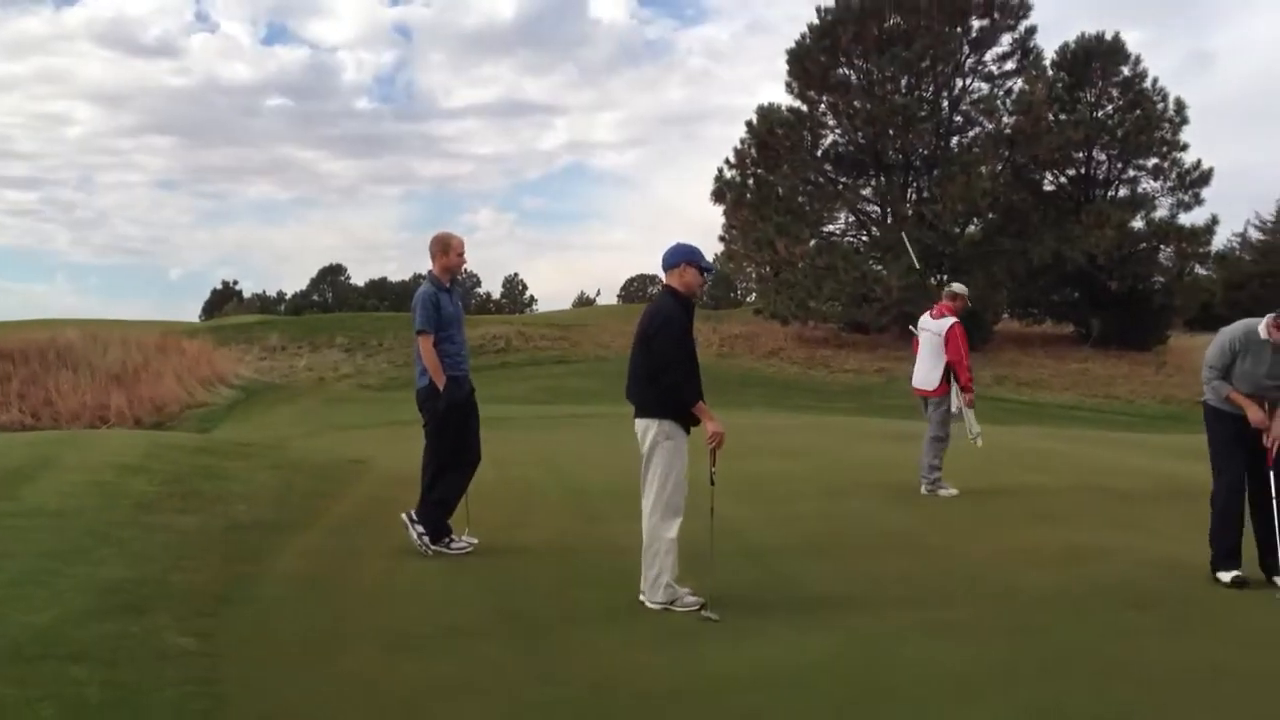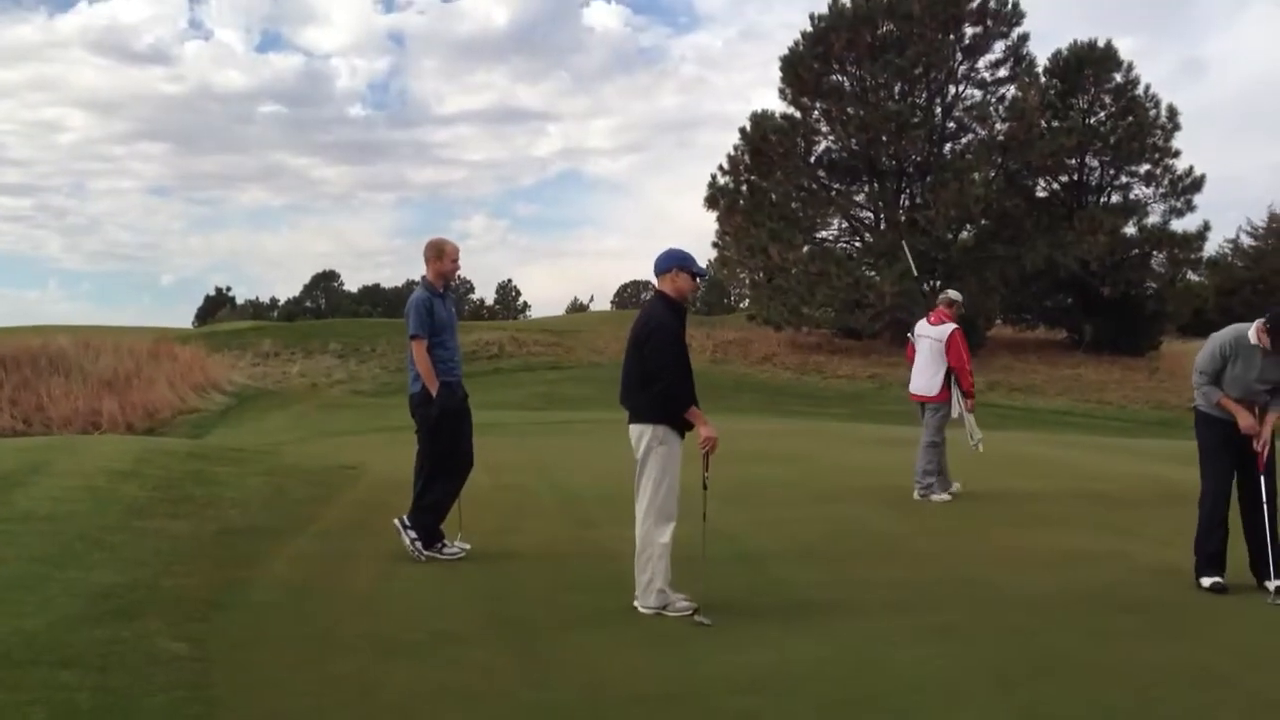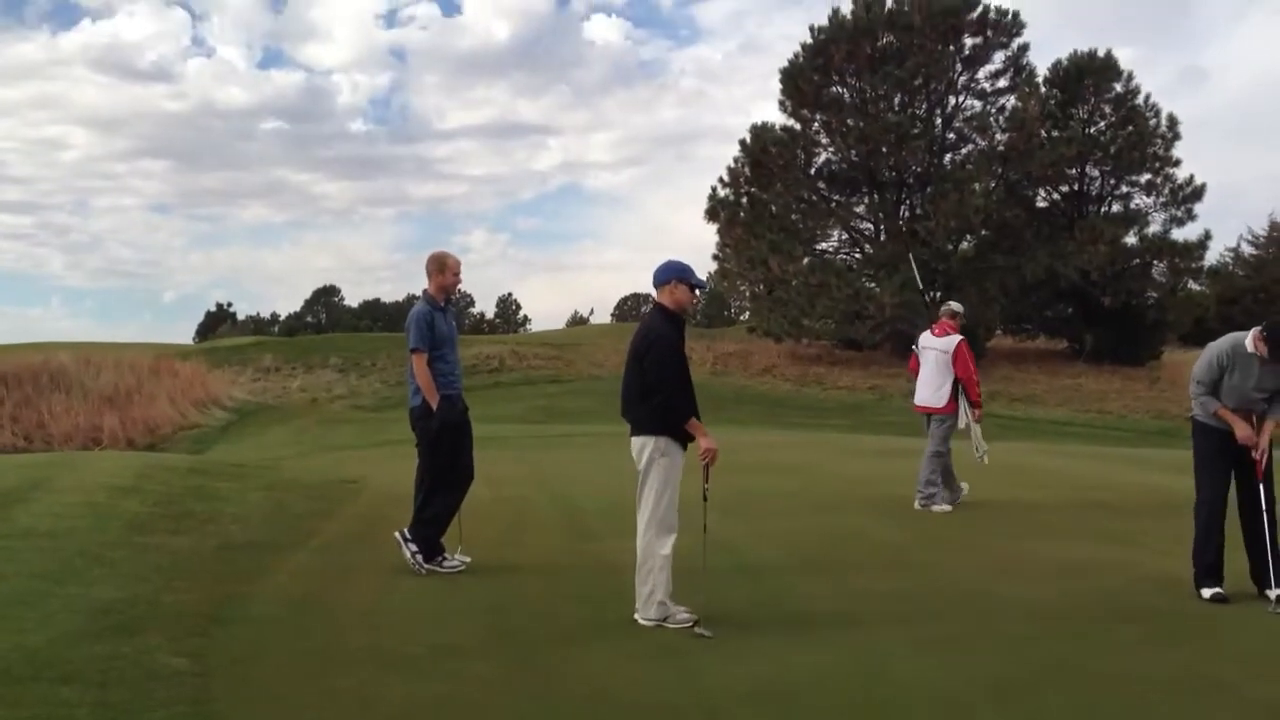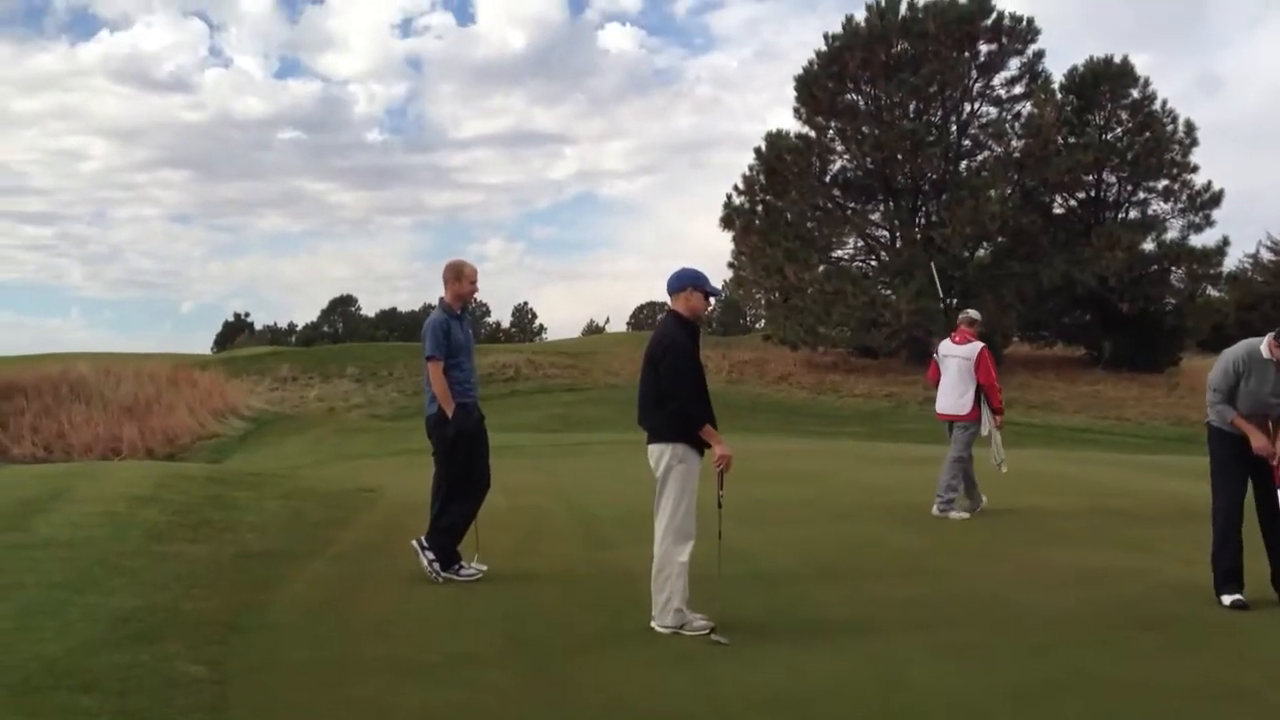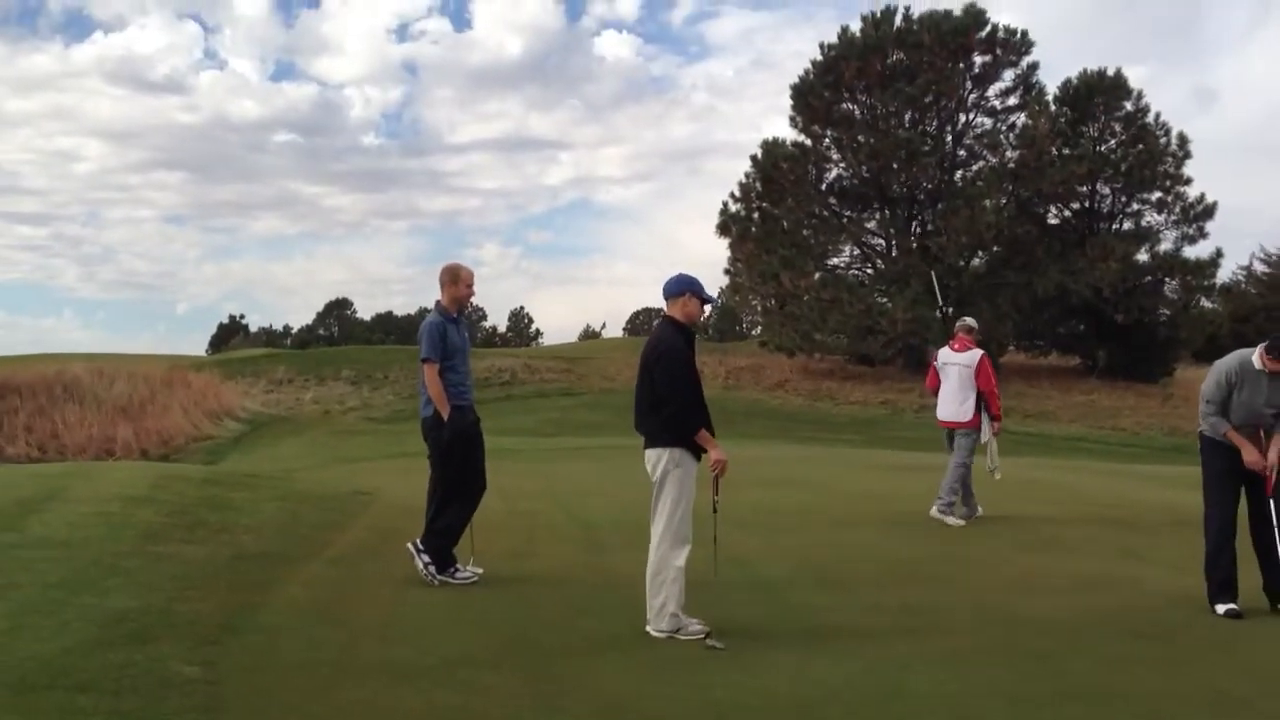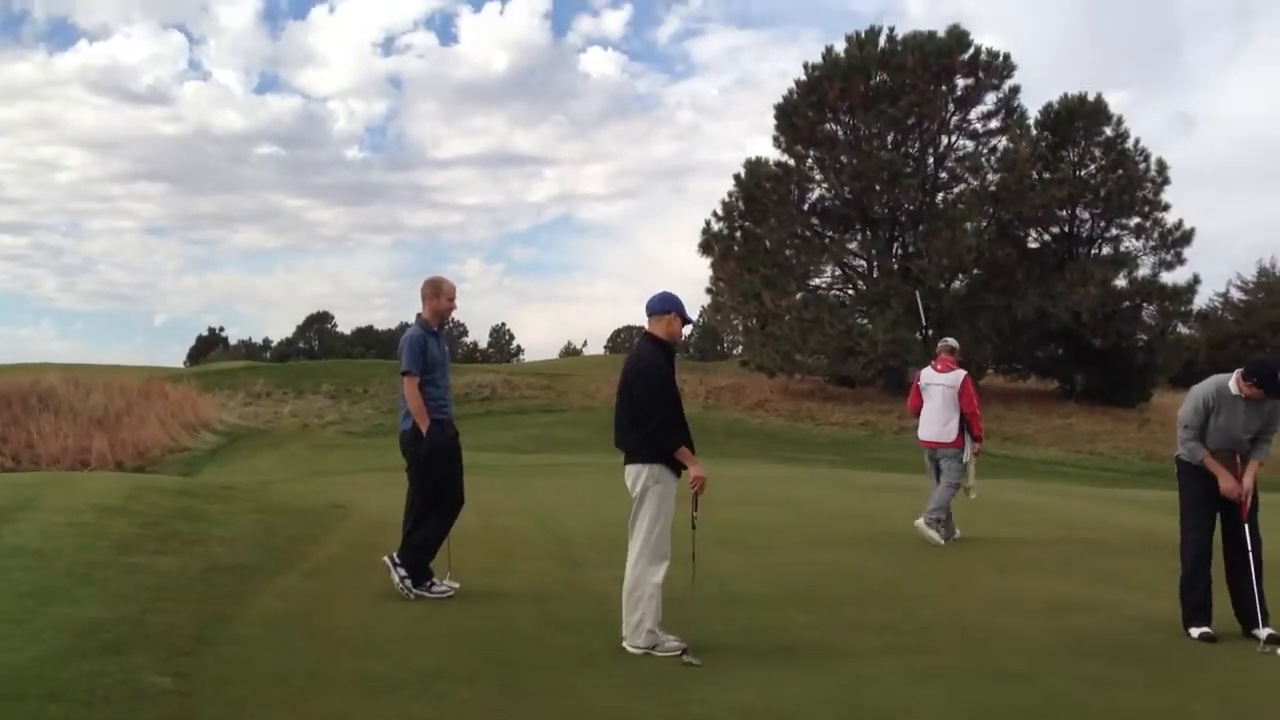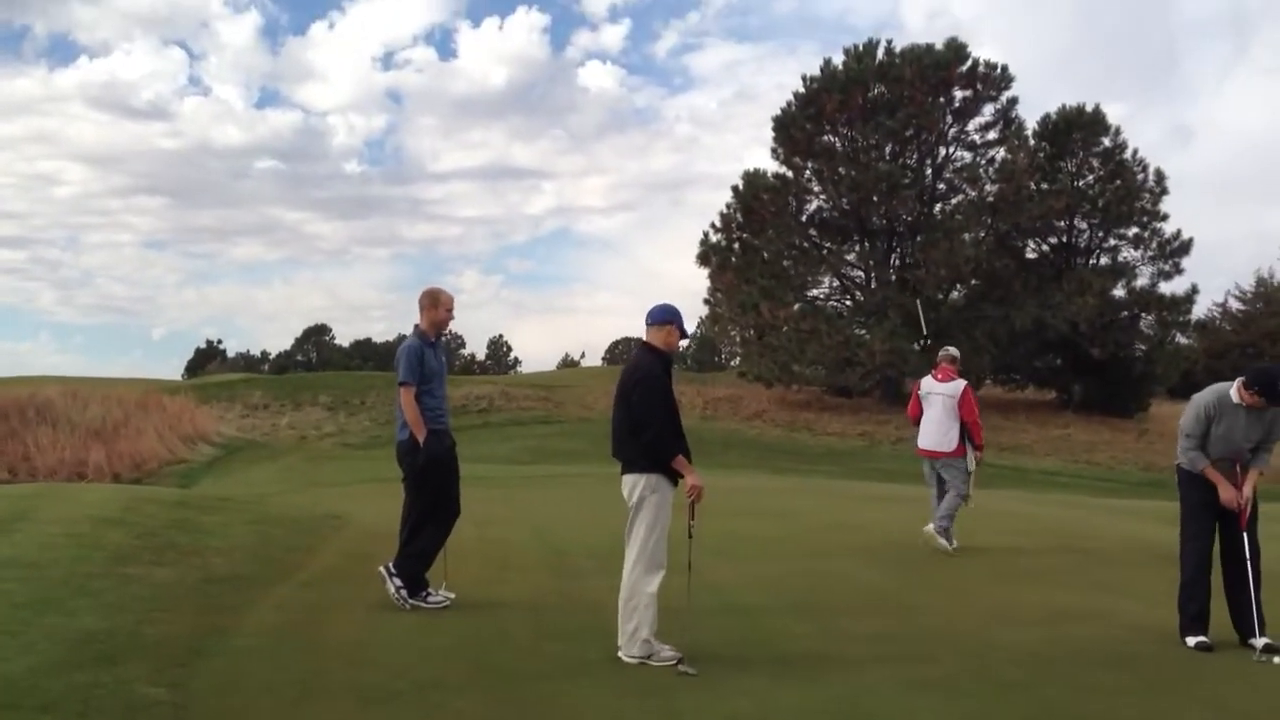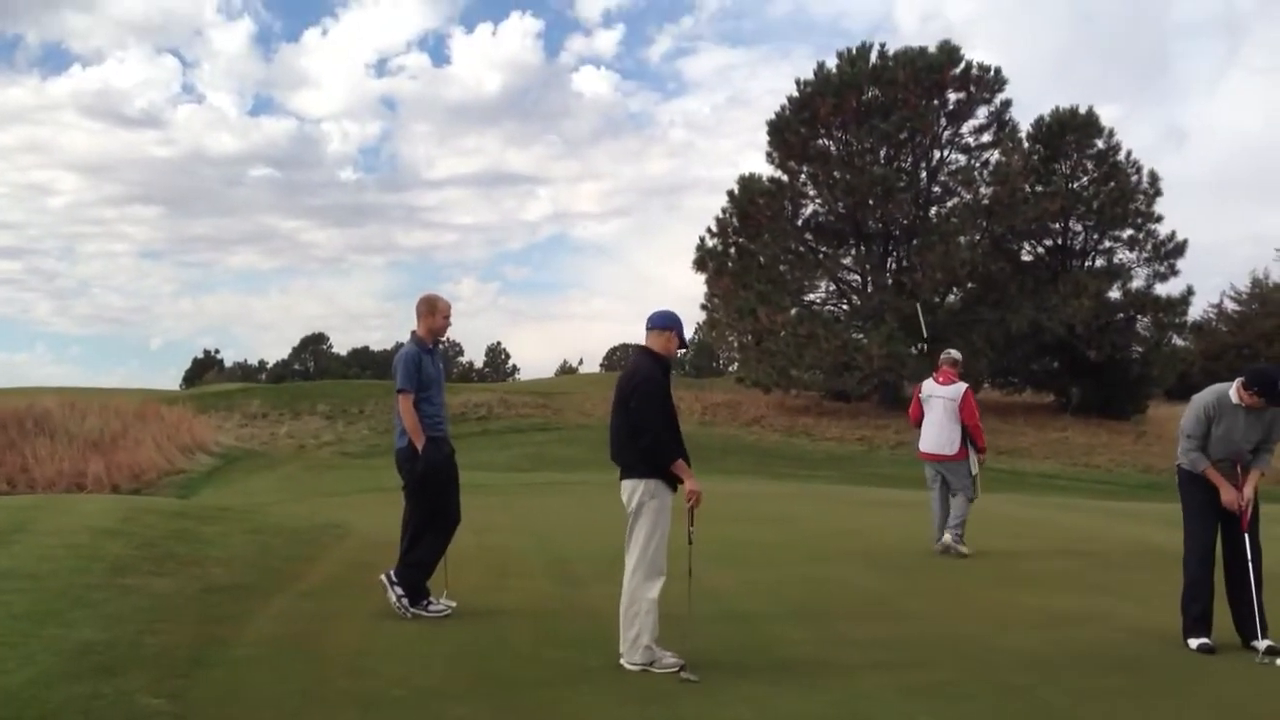
dt=0.1s
person 1, frame 1
left shoulder: (665, 309)
right shoulder: (670, 314)
right elbow: (675, 377)
left wrist: (700, 416)
right wrist: (708, 418)
left hip: (660, 417)
right hip: (663, 420)
left knee: (661, 505)
right knee: (663, 507)
left ankle: (657, 584)
right ankle: (660, 591)
person 1, frame 2
left shoulder: (657, 314)
right shoulder: (661, 320)
right elbow: (668, 382)
left wrist: (693, 420)
right wrist: (701, 422)
left hip: (654, 422)
right hip: (657, 425)
left knee: (655, 510)
right knee: (656, 512)
left ankle: (652, 589)
right ankle: (653, 596)
person 1, frame 3
left shoulder: (657, 327)
right shoulder: (661, 332)
right elbow: (668, 394)
left wrist: (693, 432)
right wrist: (701, 433)
left hip: (656, 434)
right hip: (658, 437)
left knee: (655, 521)
right knee: (657, 523)
left ankle: (652, 602)
right ankle: (653, 608)
person 1, frame 4
left shoulder: (672, 334)
right shoulder: (675, 339)
right elbow: (683, 401)
left wrist: (708, 439)
right wrist: (716, 440)
left hip: (672, 441)
right hip: (676, 444)
left knee: (673, 529)
right knee: (674, 530)
left ankle: (669, 609)
right ankle: (670, 616)
person 1, frame 5
left shoulder: (667, 339)
right shoulder: (671, 344)
right elbow: (678, 406)
left wrist: (703, 443)
right wrist: (711, 444)
left hip: (669, 446)
right hip: (673, 448)
left knee: (667, 533)
right knee: (670, 535)
left ankle: (664, 613)
right ankle: (665, 620)
person 1, frame 6
left shoulder: (647, 356)
right shoulder: (651, 361)
right elbow: (658, 422)
left wrist: (683, 460)
right wrist: (690, 461)
left hip: (648, 462)
right hip: (653, 465)
left knee: (646, 550)
right knee: (648, 552)
left ankle: (641, 630)
right ankle: (641, 636)
person 1, frame 7
left shoulder: (642, 365)
right shoulder: (649, 370)
right elbow: (655, 431)
left wrist: (680, 468)
right wrist: (687, 470)
left hip: (644, 471)
right hip: (650, 474)
left knee: (642, 559)
right knee: (644, 561)
left ankle: (636, 639)
right ankle: (636, 645)
person 1, frame 8
left shoulder: (639, 369)
right shoulder: (648, 374)
right elbow: (654, 436)
left wrist: (679, 473)
right wrist: (686, 474)
left hip: (642, 476)
right hip: (649, 479)
left knee: (643, 565)
right knee: (645, 567)
left ankle: (638, 646)
right ankle: (638, 652)
person 2, frame 1
left shoulder: (454, 292)
right shoulder: (427, 295)
right elbow: (426, 347)
right wrist: (444, 389)
left hip: (461, 385)
right hip: (439, 389)
left knee: (468, 457)
right knee: (440, 460)
left ankle: (428, 521)
right ankle: (431, 527)
person 2, frame 2
left shoulder: (447, 297)
right shoulder: (421, 300)
right elbow: (419, 352)
right wrist: (437, 394)
left hip: (454, 391)
right hip: (432, 395)
left knee: (460, 462)
right knee: (433, 465)
left ankle: (421, 526)
right ankle: (422, 531)
person 2, frame 3
left shoulder: (448, 311)
right shoulder: (421, 314)
right elbow: (419, 366)
right wrist: (437, 408)
left hip: (454, 404)
right hip: (432, 408)
left knee: (461, 475)
right knee: (433, 478)
left ankle: (422, 540)
right ankle: (423, 545)
person 2, frame 4
left shoulder: (464, 319)
right shoulder: (438, 322)
right elbow: (436, 374)
right wrist: (453, 415)
left hip: (470, 412)
right hip: (448, 417)
left knee: (477, 483)
right knee: (450, 486)
left ankle: (439, 549)
right ankle: (439, 552)
person 2, frame 5
left shoulder: (460, 322)
right shoulder: (434, 325)
right elbow: (431, 376)
right wrist: (448, 418)
left hip: (465, 414)
right hip: (444, 419)
left knee: (473, 486)
right knee: (446, 489)
left ankle: (434, 551)
right ankle: (435, 556)
person 2, frame 6
left shoulder: (440, 336)
right shoulder: (414, 338)
right elbow: (411, 389)
right wrist: (427, 431)
left hip: (444, 428)
right hip: (423, 432)
left knee: (451, 500)
right knee: (424, 502)
left ankle: (411, 565)
right ankle: (410, 568)
person 2, frame 7
left shoulder: (437, 347)
right shoulder: (412, 348)
right elbow: (407, 399)
right wrist: (424, 442)
left hip: (441, 438)
right hip: (419, 442)
left knee: (447, 510)
right knee: (420, 513)
left ankle: (409, 577)
right ankle: (406, 578)
person 2, frame 8
left shoulder: (434, 353)
right shoulder: (409, 355)
right elbow: (406, 406)
right wrist: (423, 449)
left hip: (440, 446)
right hip: (419, 450)
left knee: (447, 518)
right knee: (421, 521)
left ankle: (407, 584)
right ankle: (407, 587)
person 3, frame 1
right shoulder: (1237, 335)
right elbow: (1211, 377)
right wrist: (1248, 406)
right hip: (1224, 413)
right knee: (1229, 486)
right ankle: (1225, 563)
person 3, frame 2
right shoulder: (1227, 340)
right elbow: (1201, 382)
right wrist: (1239, 412)
left hip: (1256, 422)
right hip: (1215, 419)
right knee: (1216, 491)
right ankle: (1208, 569)
person 3, frame 3
right shoulder: (1223, 349)
right elbow: (1199, 393)
right wrist: (1236, 423)
left hip: (1253, 431)
right hip: (1212, 428)
right knee: (1212, 503)
right ankle: (1208, 580)
person 3, frame 4
right shoulder: (1239, 355)
right elbow: (1216, 402)
right wrist: (1252, 432)
right hip: (1227, 434)
right knee: (1228, 509)
right ankle: (1227, 586)
person 3, frame 5
right shoulder: (1230, 367)
right elbow: (1209, 413)
right wrist: (1244, 446)
right hip: (1220, 444)
right knee: (1221, 518)
right ankle: (1221, 596)
person 3, frame 6
right shoulder: (1207, 391)
right elbow: (1187, 439)
left wrist: (1250, 473)
right wrist: (1221, 474)
left hip: (1241, 472)
right hip: (1198, 468)
left knee: (1247, 544)
right knee: (1198, 542)
left ankle: (1255, 620)
right ankle: (1196, 619)
person 3, frame 7
right shoulder: (1209, 400)
right elbow: (1189, 449)
left wrist: (1249, 483)
right wrist: (1221, 484)
left hip: (1240, 480)
right hip: (1198, 476)
left knee: (1245, 552)
right knee: (1197, 550)
left ankle: (1251, 630)
right ankle: (1193, 628)
person 3, frame 8
right shoulder: (1208, 401)
right elbow: (1189, 450)
left wrist: (1250, 485)
right wrist: (1222, 485)
left hip: (1241, 481)
right hip: (1199, 477)
left knee: (1247, 554)
right knee: (1200, 551)
left ankle: (1254, 632)
right ankle: (1196, 630)
person 4, frame 1
left shoulder: (924, 318)
right shoulder: (952, 324)
right elbow: (960, 360)
right wrist: (967, 389)
left hip: (921, 383)
right hip: (939, 386)
left knee: (937, 431)
right knee: (937, 434)
left ankle: (930, 476)
right ankle: (931, 482)
person 4, frame 2
left shoulder: (920, 325)
right shoulder: (952, 330)
left elbow: (911, 356)
right elbow: (962, 365)
right wrist: (969, 395)
left hip: (918, 389)
right hip: (938, 392)
left knee: (934, 437)
right knee: (932, 439)
left ankle: (943, 482)
right ankle: (924, 487)
person 4, frame 3
left shoulder: (922, 338)
right shoulder: (957, 342)
left elbow: (913, 369)
right elbow: (968, 375)
right wrist: (976, 404)
left hip: (923, 401)
right hip: (945, 404)
left knee: (941, 447)
right knee: (936, 450)
left ankle: (953, 491)
right ankle: (925, 497)
person 4, frame 4
left shoulder: (942, 346)
right shoulder: (979, 349)
left elbow: (933, 378)
right elbow: (990, 382)
right wrist: (998, 411)
left hip: (945, 409)
right hip: (967, 411)
left knee: (963, 454)
right knee: (958, 456)
left ankle: (973, 500)
right ankle: (944, 503)
person 4, frame 5
left shoulder: (940, 354)
right shoulder: (979, 356)
left elbow: (931, 386)
right elbow: (989, 389)
right wrist: (996, 418)
left hip: (945, 417)
right hip: (968, 418)
left knee: (960, 460)
right knee: (960, 463)
left ankle: (968, 508)
right ankle: (943, 505)
person 4, frame 6
left shoulder: (922, 374)
right shoulder: (961, 376)
left elbow: (913, 407)
right elbow: (971, 410)
right wrist: (977, 439)
left hip: (927, 437)
right hip: (951, 439)
left knee: (939, 481)
right knee: (951, 482)
left ankle: (946, 529)
right ankle: (929, 519)
person 4, frame 7
left shoulder: (922, 383)
right shoulder: (961, 386)
left elbow: (912, 415)
right elbow: (972, 419)
right wrist: (978, 447)
left hip: (927, 447)
right hip: (952, 449)
left knee: (938, 492)
right knee: (958, 491)
left ankle: (944, 536)
right ankle: (938, 526)
person 4, frame 8
left shoulder: (924, 386)
right shoulder: (962, 389)
left elbow: (914, 417)
right elbow: (973, 422)
right wrist: (981, 449)
left hip: (928, 450)
right hip: (954, 452)
left knee: (938, 495)
right knee: (964, 493)
left ankle: (942, 541)
right ankle: (953, 533)
